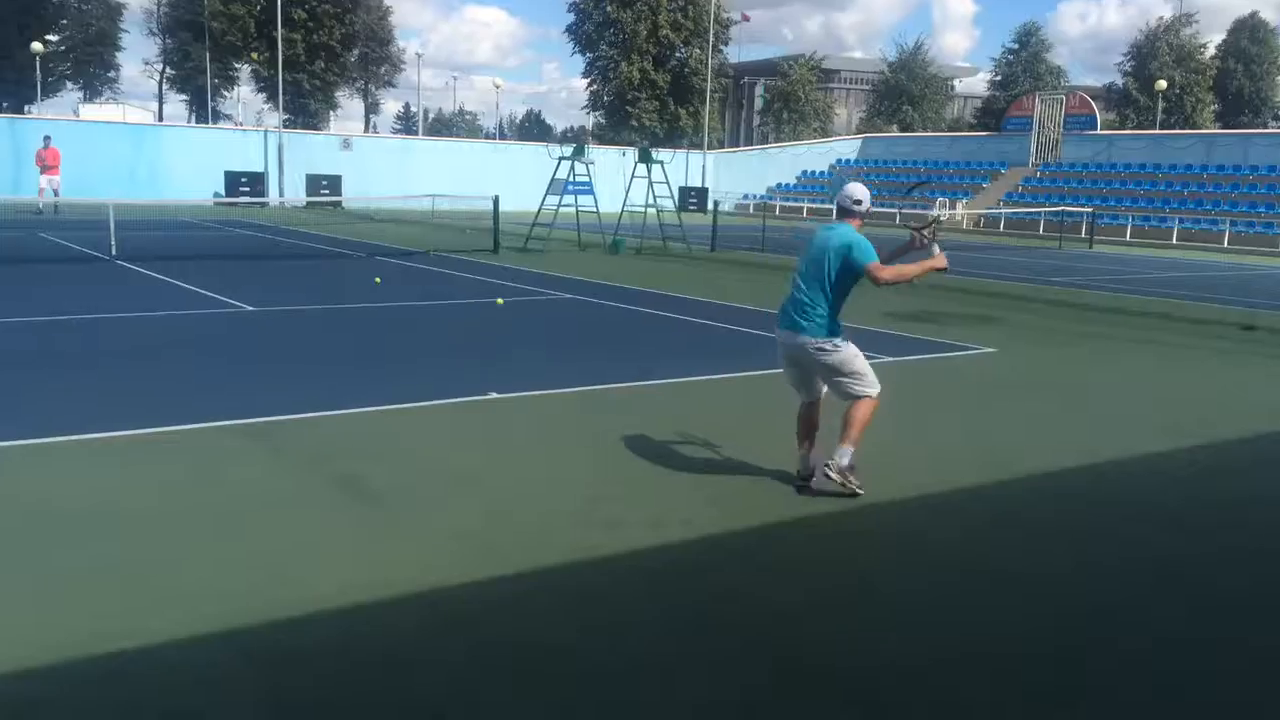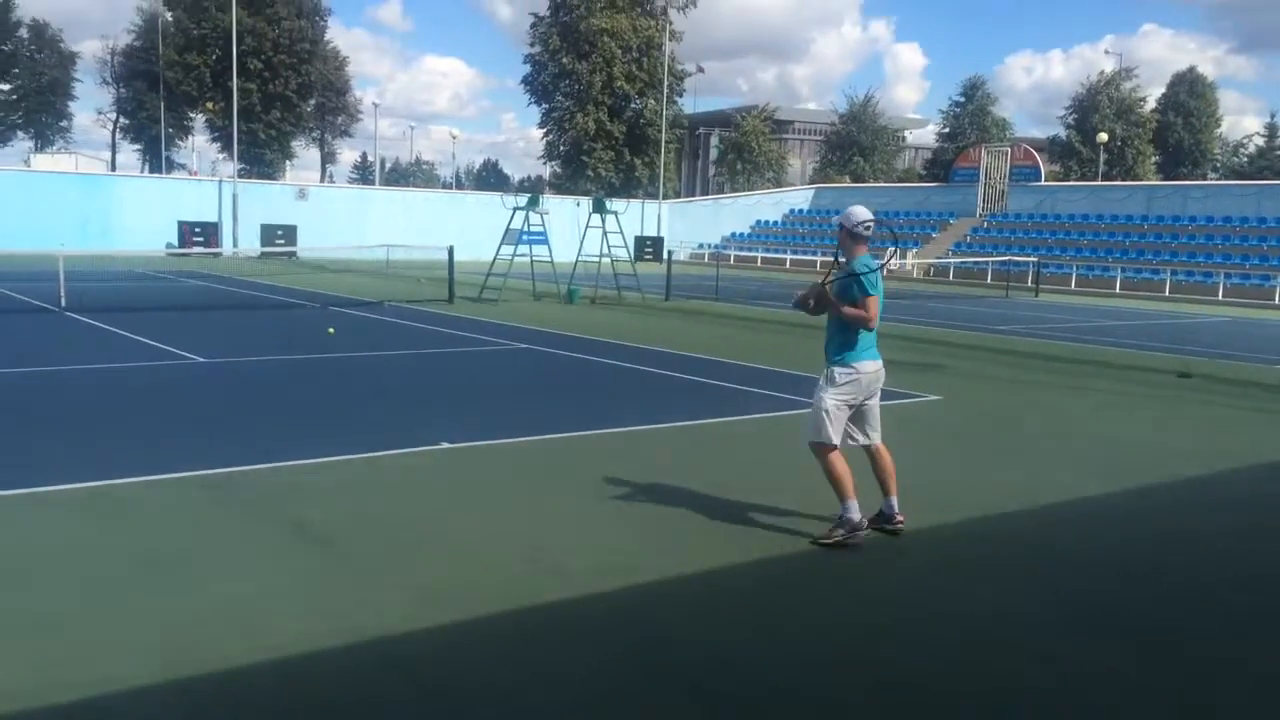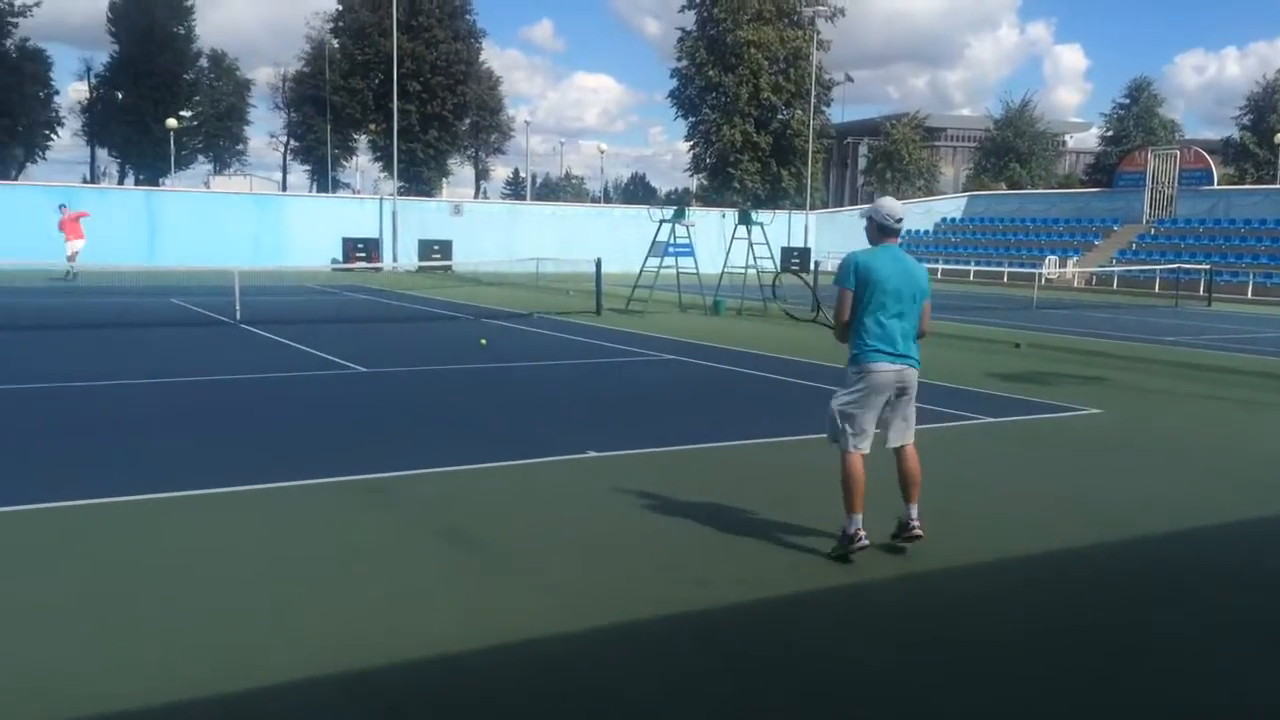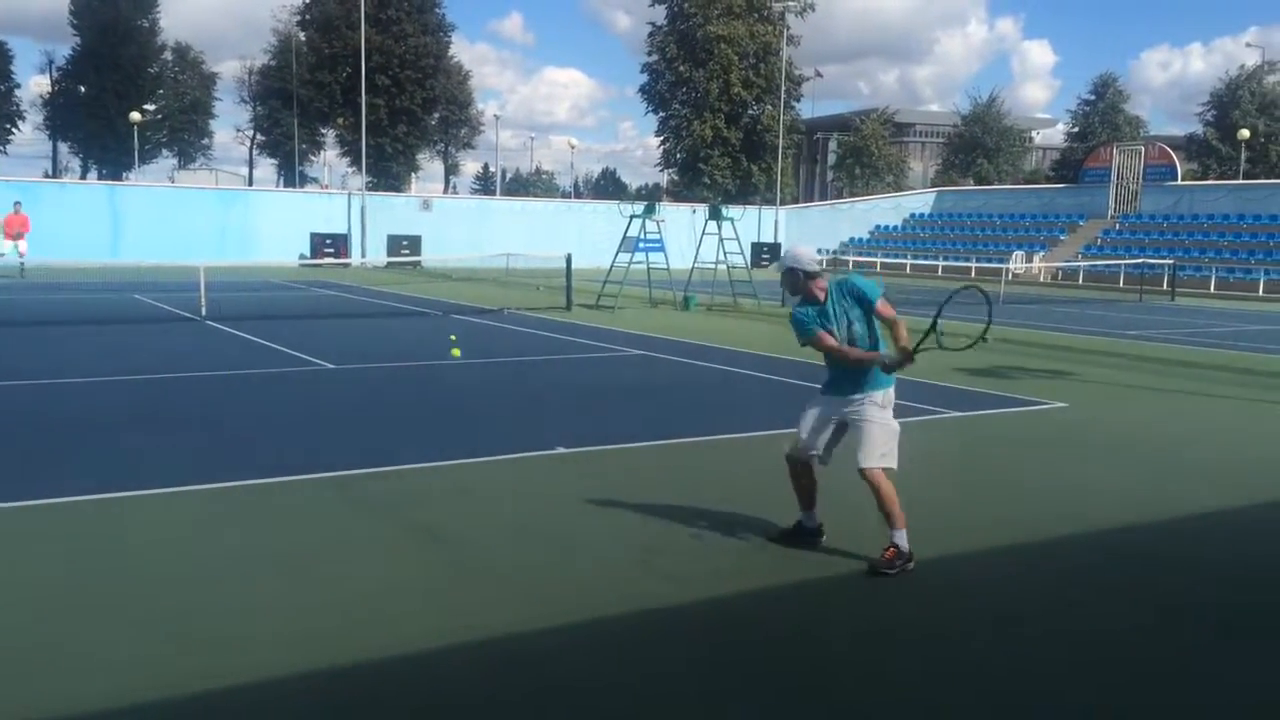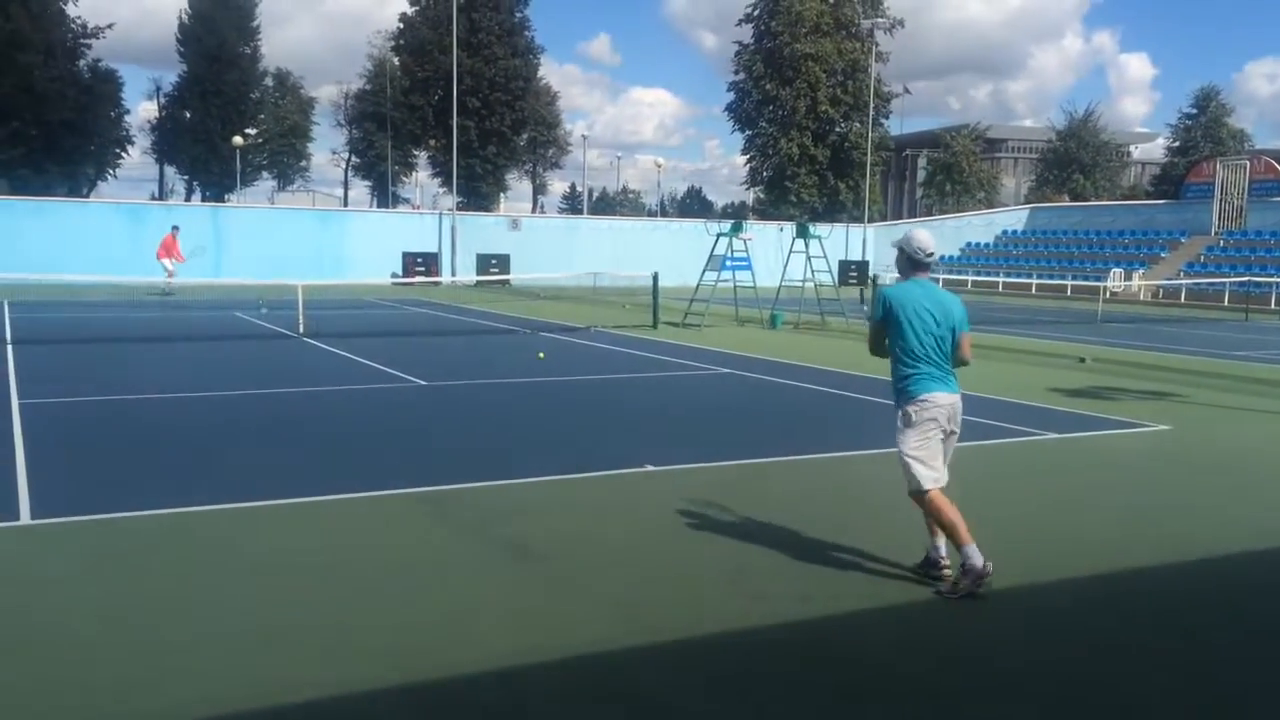
dt=1s
person 1, frame 1
left shoulder: (825, 234)
right shoulder: (854, 241)
left elbow: (871, 264)
right elbow: (881, 276)
left wrist: (907, 247)
right wrist: (930, 264)
left hip: (787, 334)
right hip: (821, 338)
left knee: (811, 399)
right knee: (867, 395)
left ankle: (806, 468)
right ankle: (840, 463)
person 1, frame 2
left shoulder: (860, 268)
right shoulder: (859, 265)
left elbow: (869, 319)
right elbow: (845, 307)
left wrist: (832, 304)
right wrist: (823, 299)
left hip: (847, 369)
right hip: (869, 366)
left knee: (824, 445)
right knee: (872, 442)
left ankle: (852, 520)
right ankle: (891, 512)
person 1, frame 3
left shoulder: (857, 261)
right shoulder: (919, 270)
left elbow: (842, 318)
right elbow: (922, 328)
left wrist: (845, 335)
left hip: (870, 365)
right hip: (908, 366)
left knee: (853, 449)
right knee: (905, 445)
left ankle: (853, 531)
right ankle: (911, 520)
person 1, frame 4
left shoulder: (852, 286)
right shoulder: (801, 314)
left elbow: (893, 318)
right elbow: (833, 349)
left wrist: (902, 346)
right wrist: (875, 357)
left hip: (873, 394)
right hip: (833, 394)
left knee: (871, 470)
right knee: (797, 457)
left ankle: (901, 547)
right ankle: (810, 526)
person 1, frame 5
left shoulder: (888, 295)
right shoulder: (953, 302)
left elbow: (875, 347)
right elbow: (964, 357)
left hip: (919, 401)
right hip: (950, 398)
left knee: (927, 489)
right knee: (921, 481)
left ankle: (974, 563)
right ankle: (938, 556)
